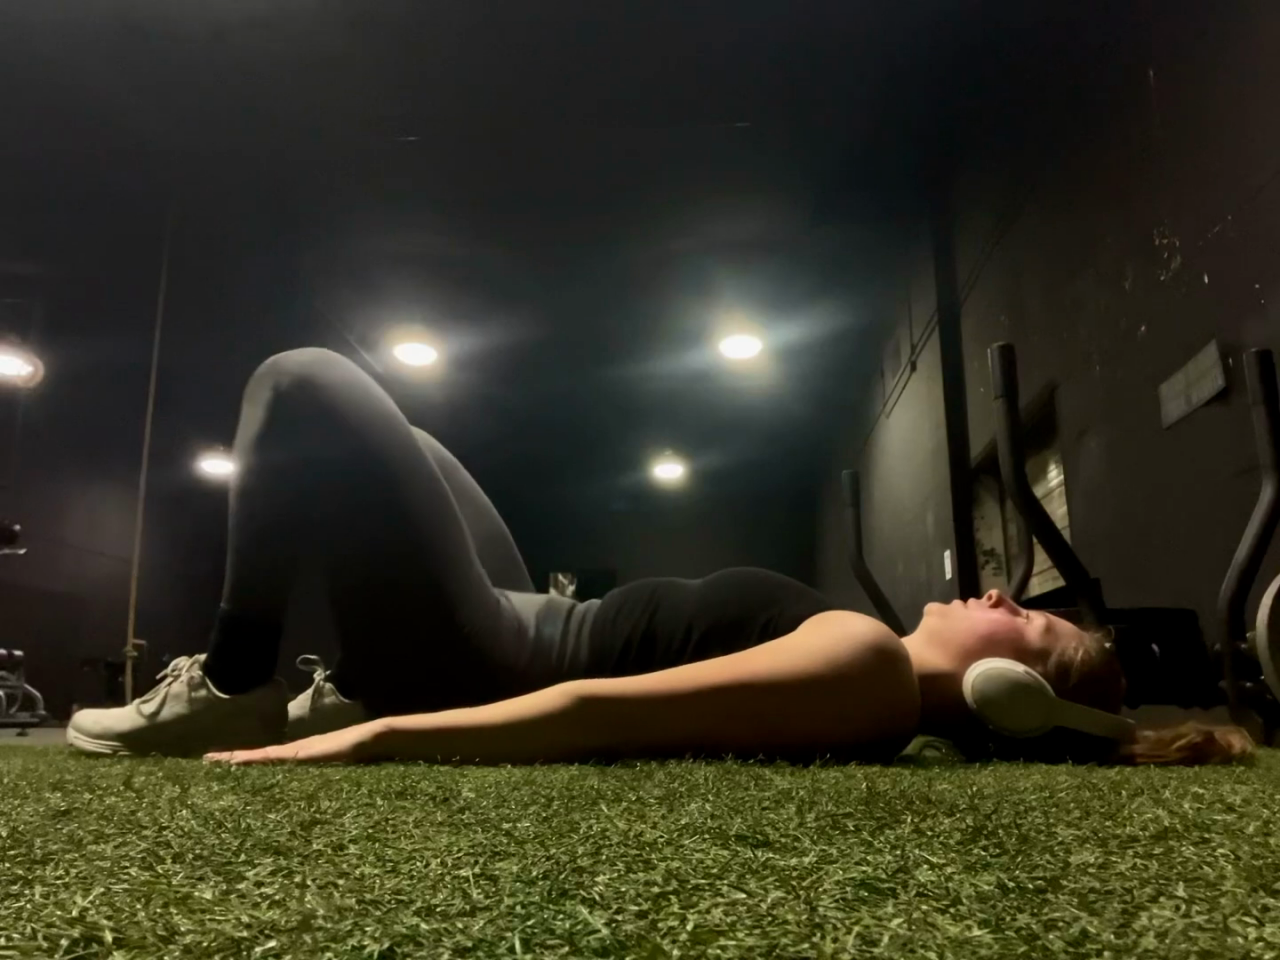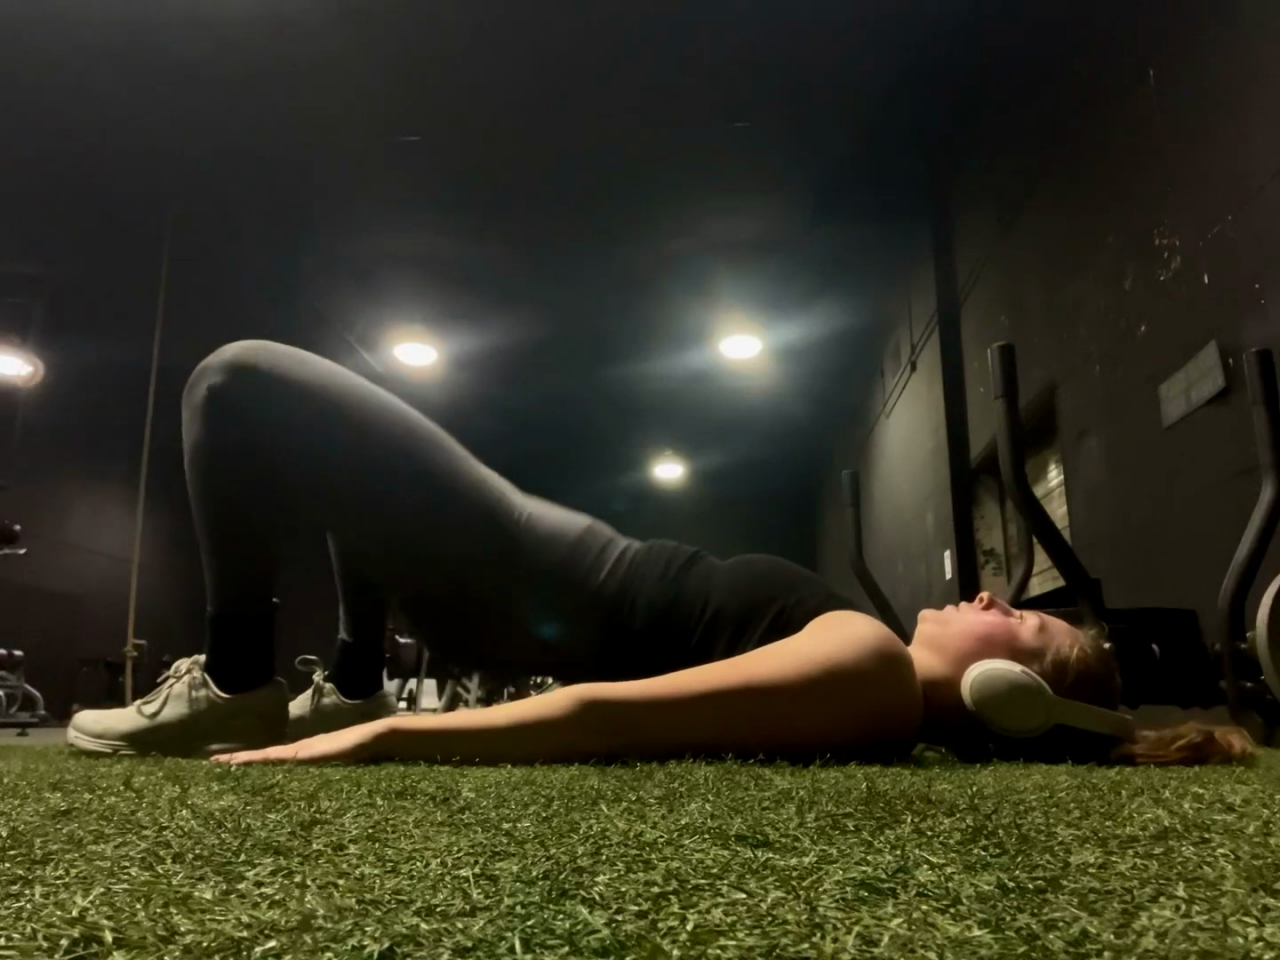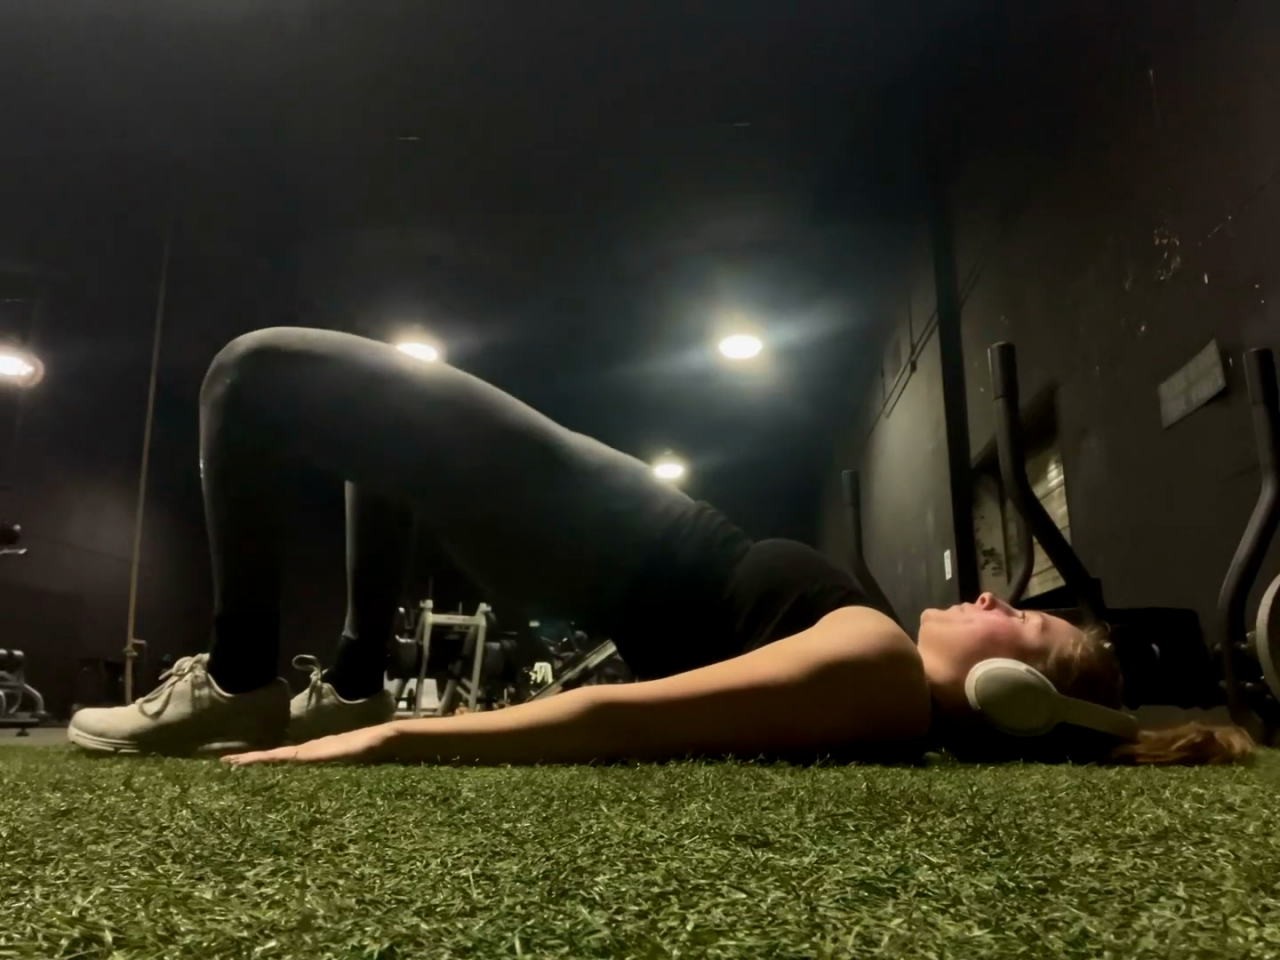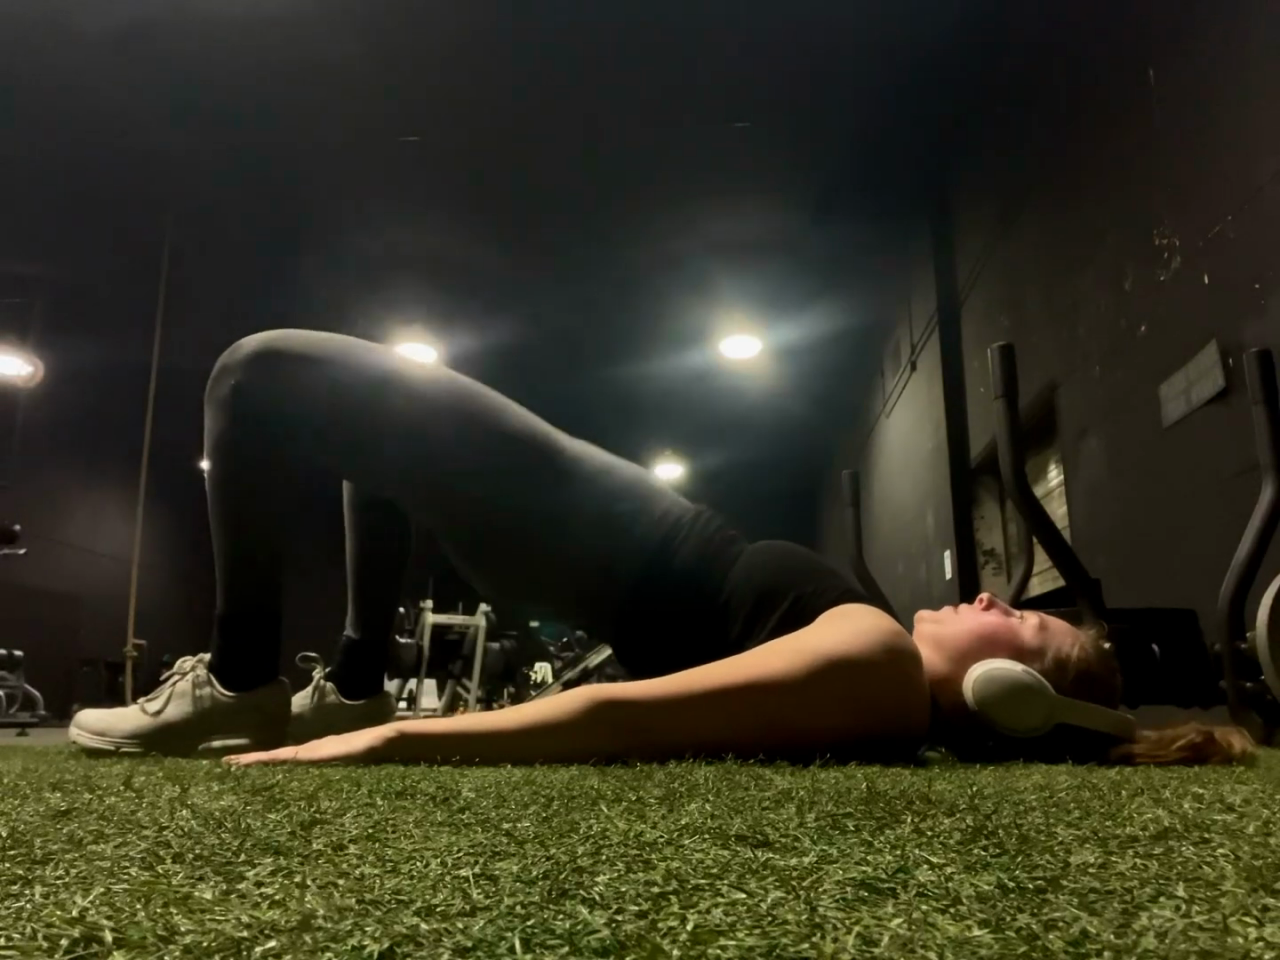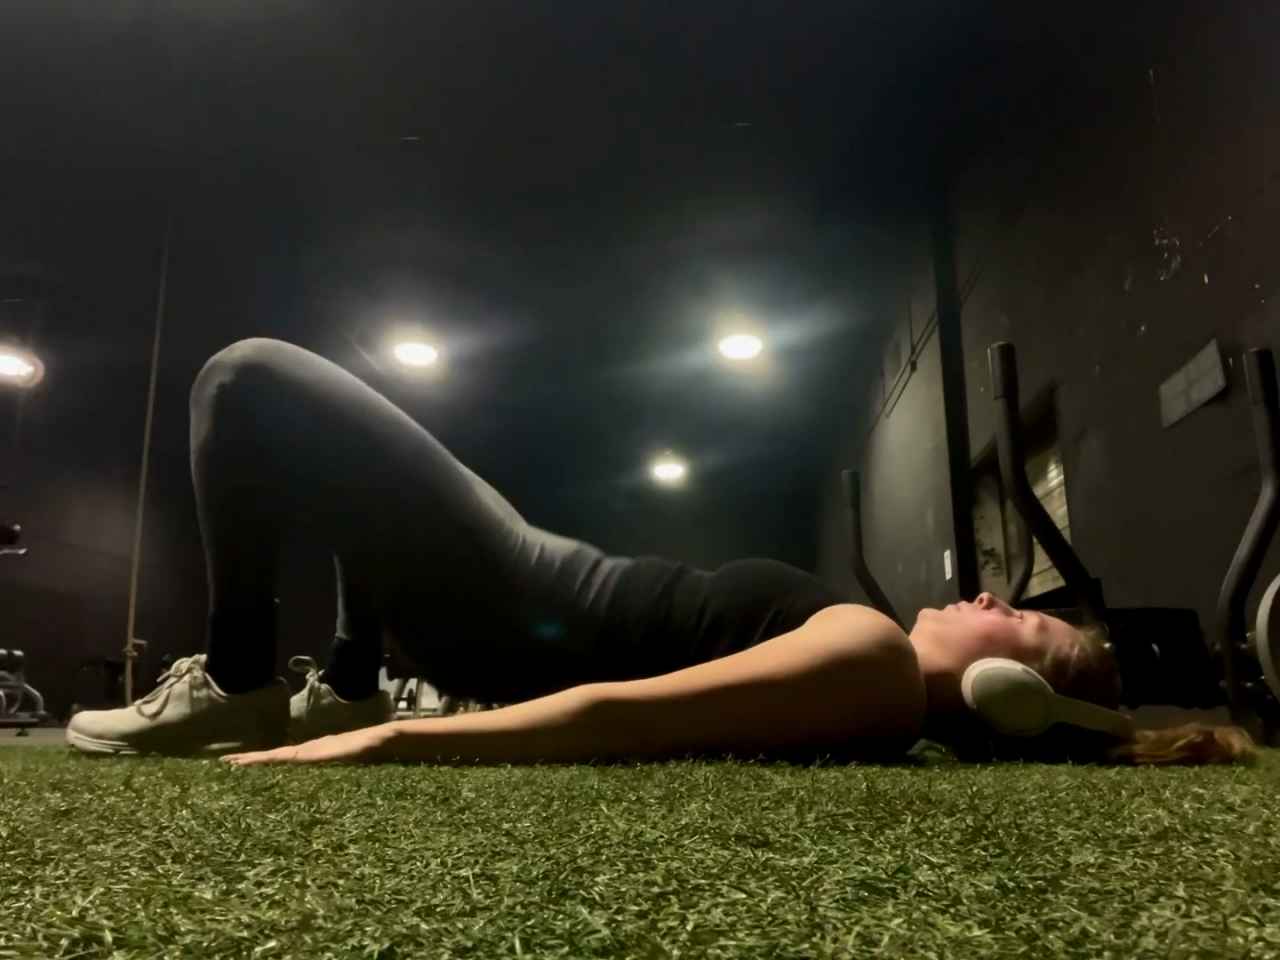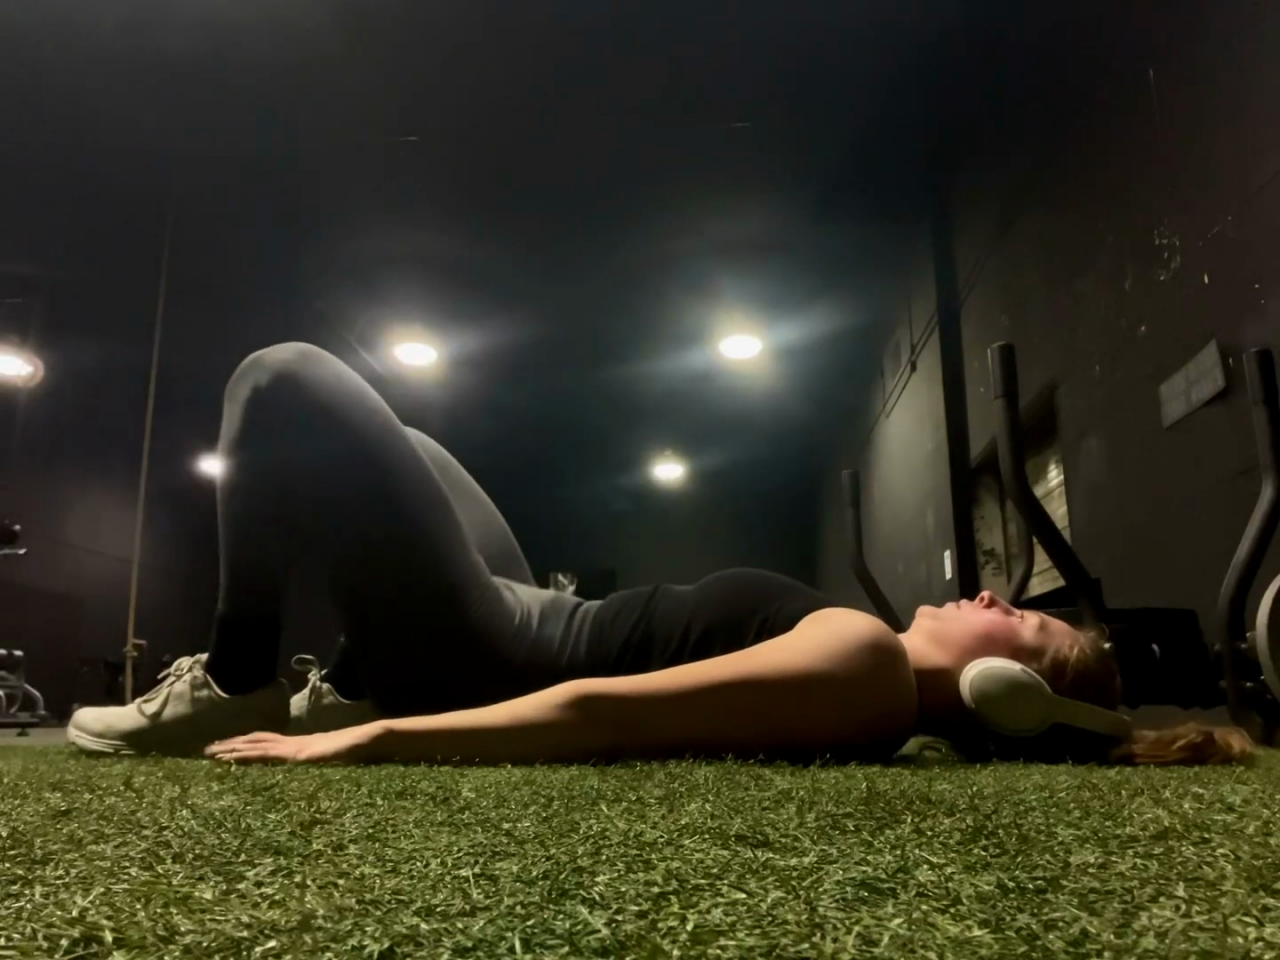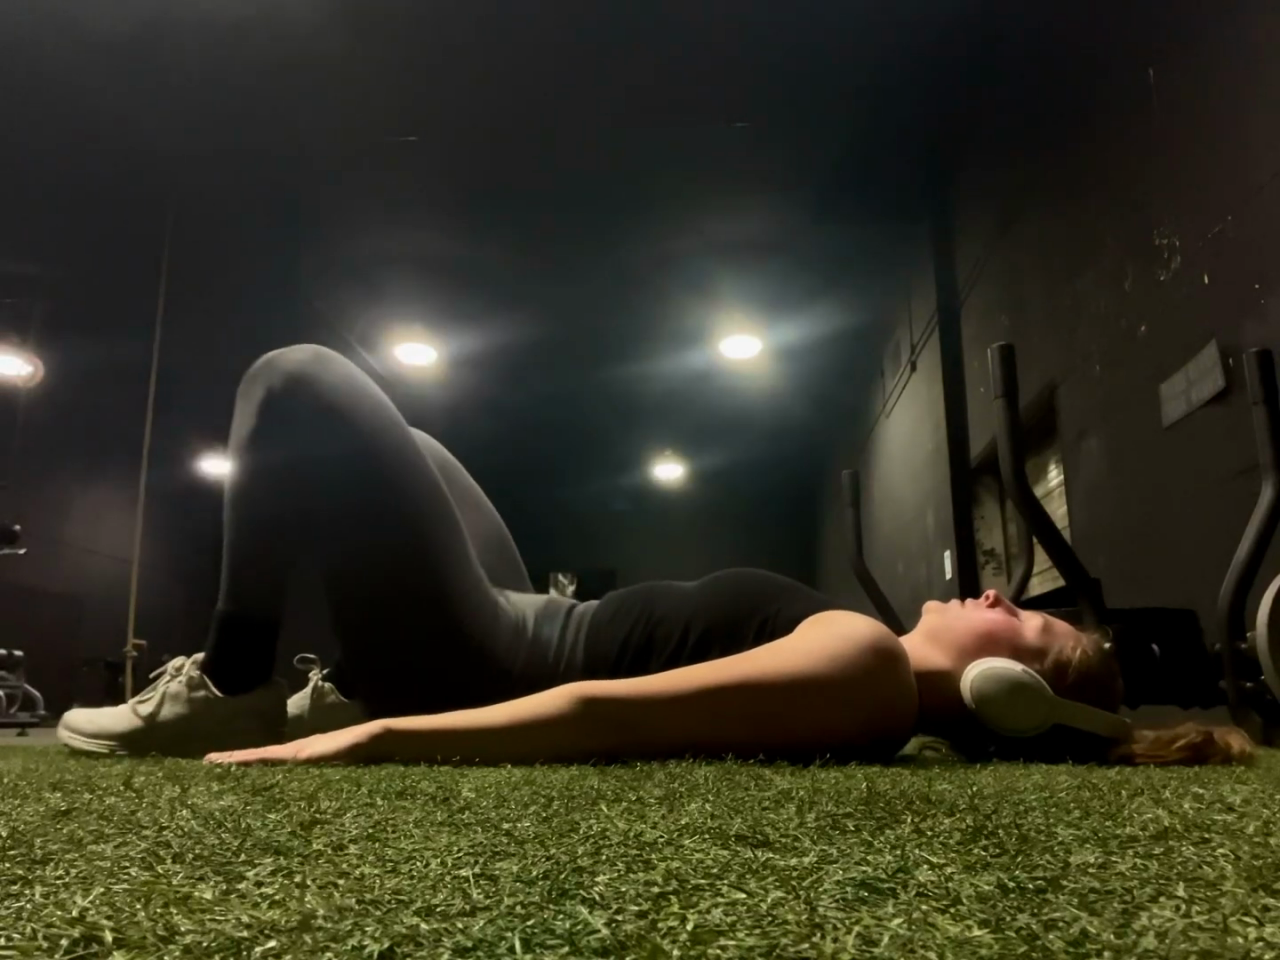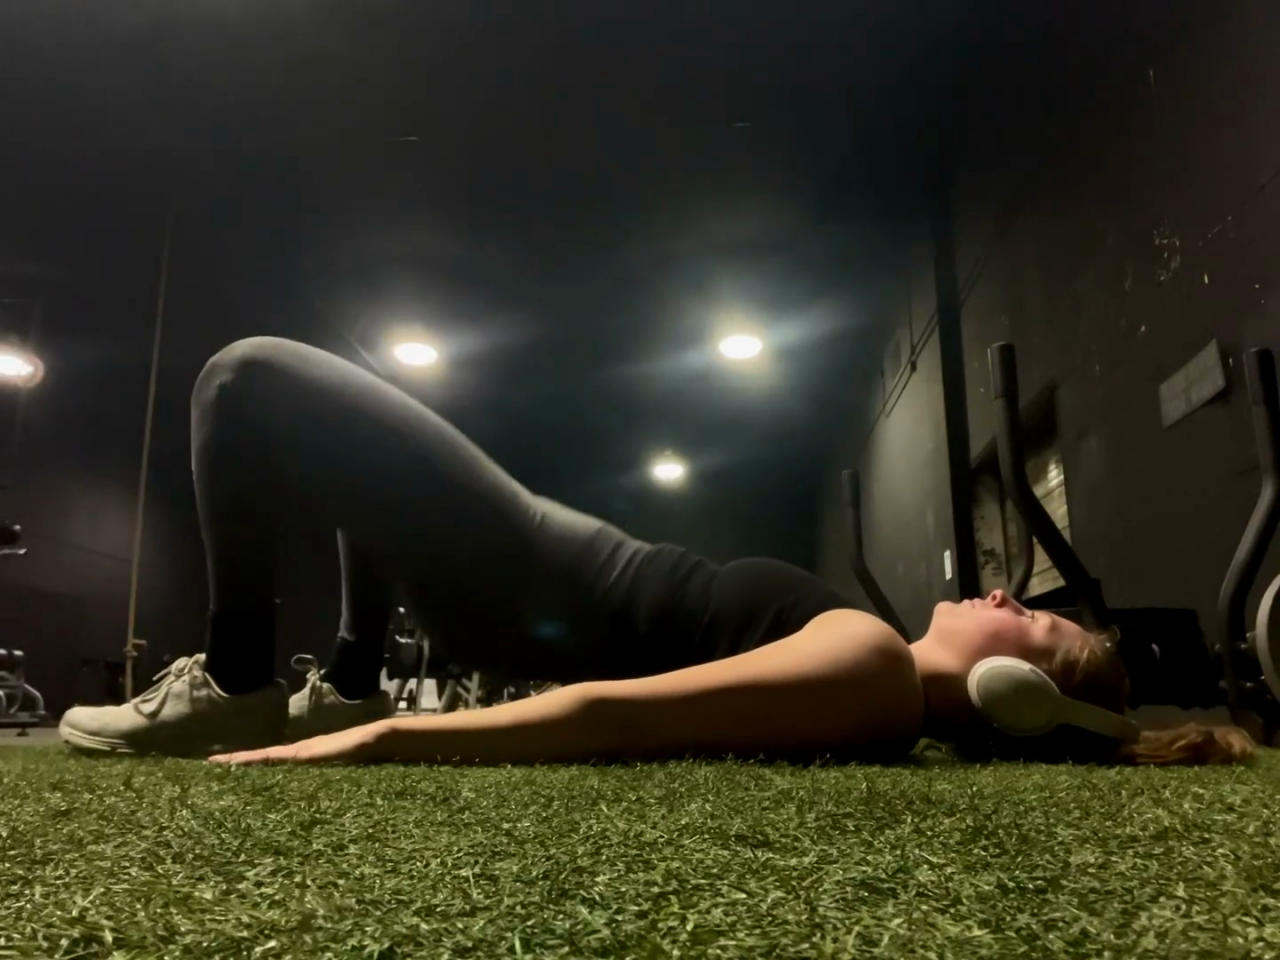
dt=0.4s
person 1, frame 1
left shoulder: (860, 669)
right shoulder: (892, 689)
left elbow: (605, 714)
left wrist: (372, 739)
left hip: (488, 659)
right hip: (529, 625)
left knee: (304, 386)
right knee: (388, 440)
left ankle: (230, 691)
right ankle: (338, 689)
person 1, frame 2
left shoulder: (865, 673)
right shoulder: (900, 691)
left elbow: (607, 719)
left wrist: (380, 739)
left hip: (528, 583)
right hip: (565, 577)
left knee: (238, 385)
right knee: (359, 449)
left ankle: (231, 693)
right ankle: (345, 683)
person 1, frame 3
left shoulder: (870, 673)
right shoulder: (907, 688)
left elbow: (616, 724)
left wrist: (389, 742)
right hip: (602, 525)
left knee: (258, 374)
right knee: (370, 413)
left ankle: (234, 691)
right ankle: (350, 683)
person 1, frame 4
left shoulder: (875, 669)
right shoulder: (905, 686)
left elbow: (620, 718)
left wrist: (392, 743)
right hip: (605, 522)
left knee: (262, 375)
right knee: (368, 427)
left ankle: (237, 690)
right ankle: (351, 684)
person 1, frame 5
left shoulder: (868, 664)
right shoulder: (899, 685)
left elbow: (615, 718)
left wrist: (383, 745)
left hip: (509, 618)
right hip: (547, 590)
left knee: (247, 381)
right knee: (366, 452)
left ankle: (232, 693)
right ankle: (341, 687)
person 1, frame 6
left shoulder: (858, 669)
right shoulder: (887, 690)
left elbow: (603, 715)
left wrist: (369, 741)
left hip: (480, 658)
right hip: (524, 623)
left knee: (287, 381)
right knee: (400, 445)
left ankle: (232, 691)
right ankle: (338, 687)
person 1, frame 7
left shoulder: (860, 672)
right shoulder: (889, 687)
left elbow: (603, 718)
left wrist: (369, 742)
left hip: (483, 659)
right hip: (525, 630)
left knee: (297, 384)
right knee: (400, 442)
left ankle: (227, 691)
right ankle: (341, 687)
person 1, frame 8
left shoulder: (866, 673)
right shoulder: (900, 688)
left elbow: (612, 716)
left wrist: (383, 739)
left hip: (533, 582)
right hip: (565, 578)
left knee: (248, 381)
right knee: (366, 443)
left ankle: (230, 691)
right ankle: (343, 683)
